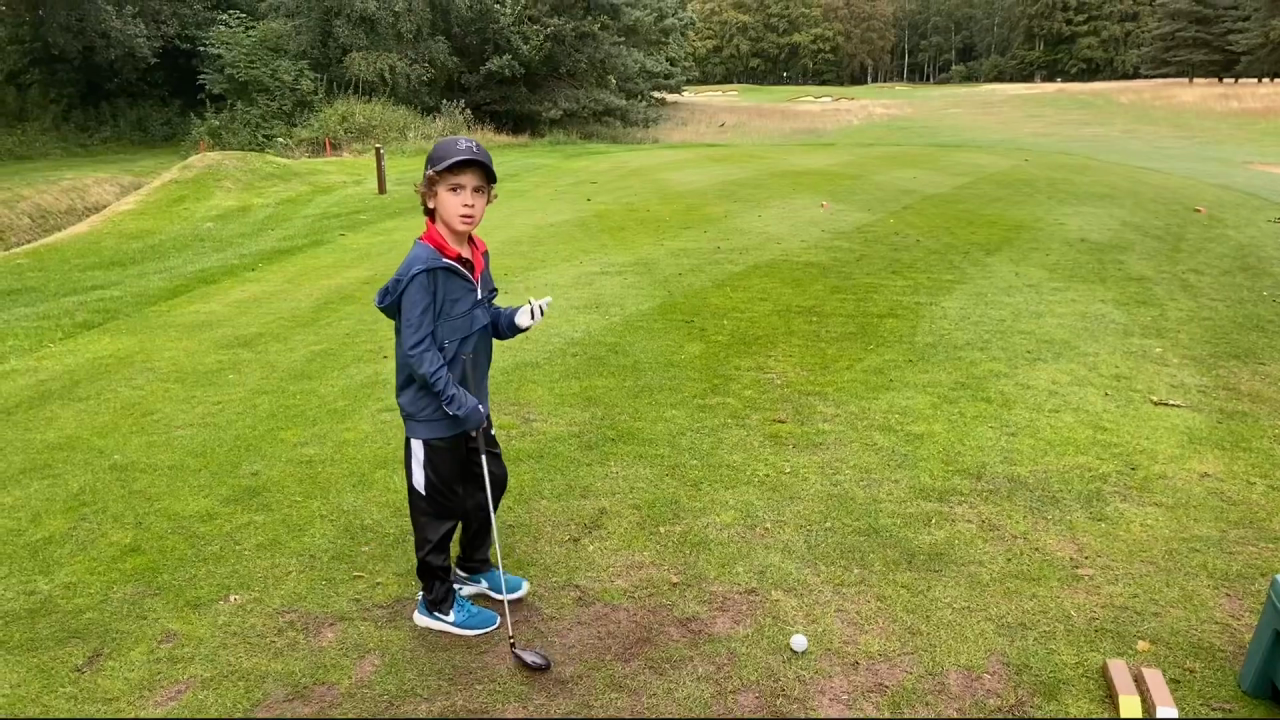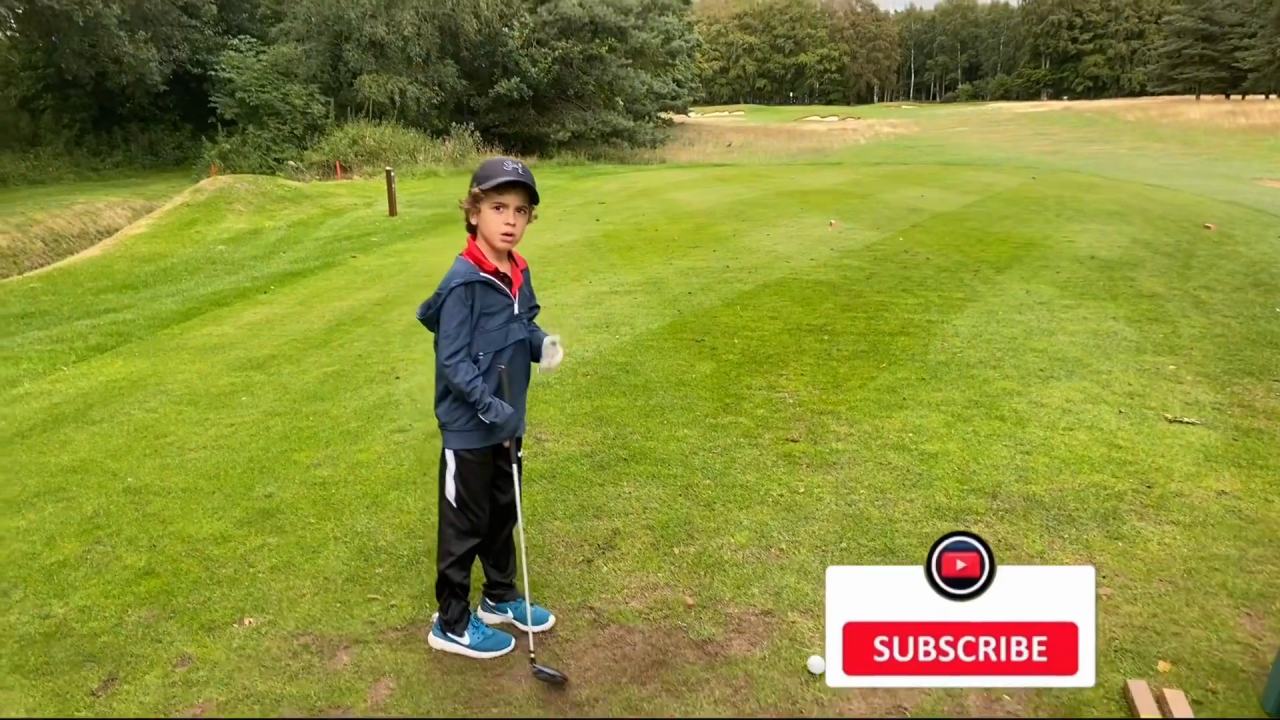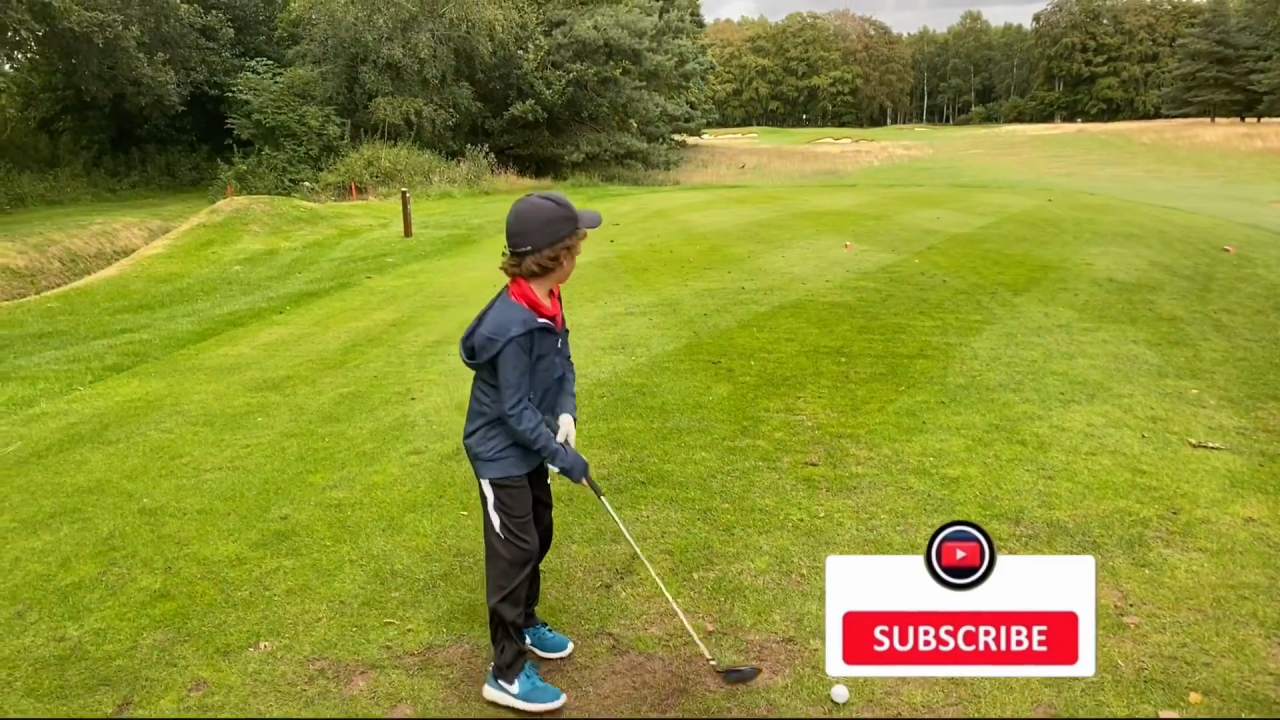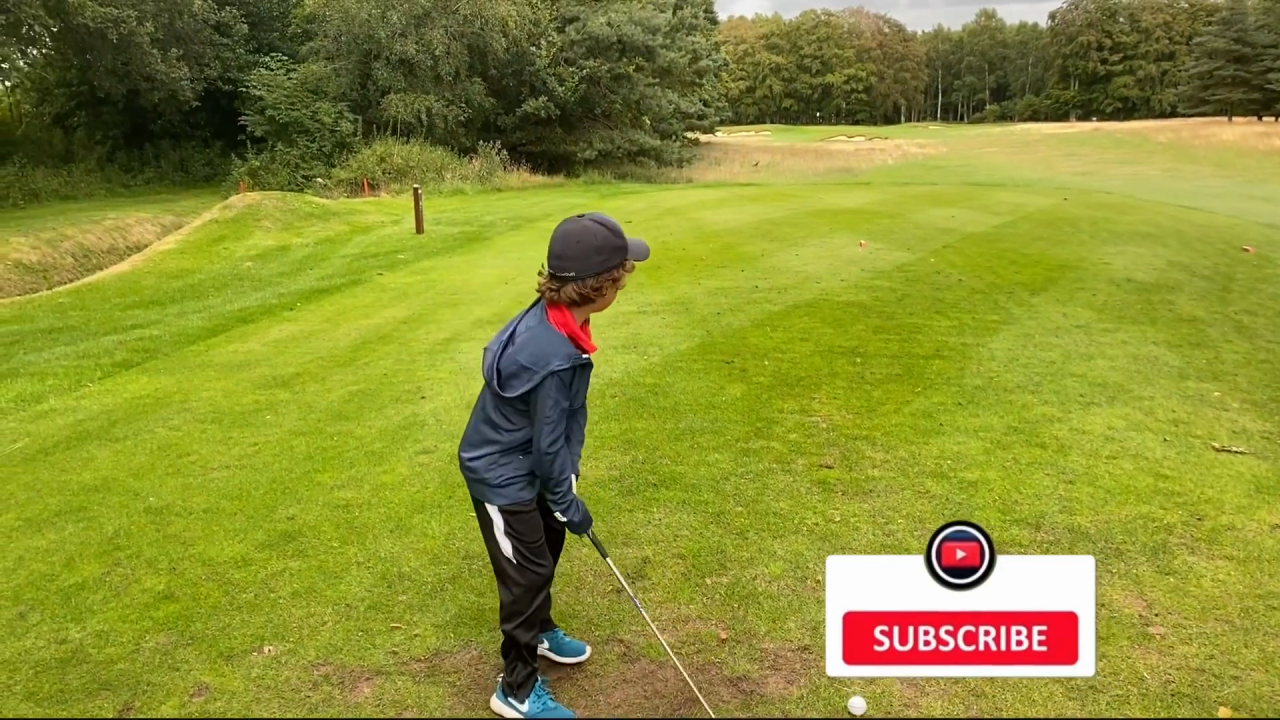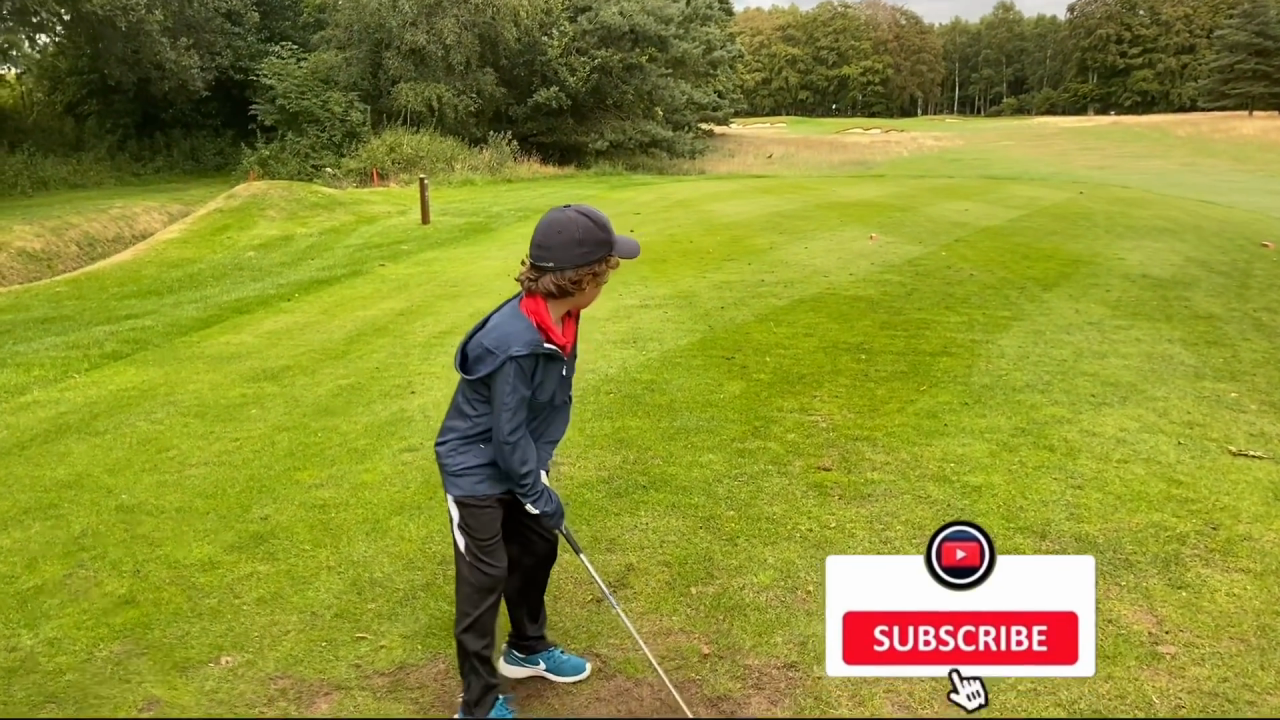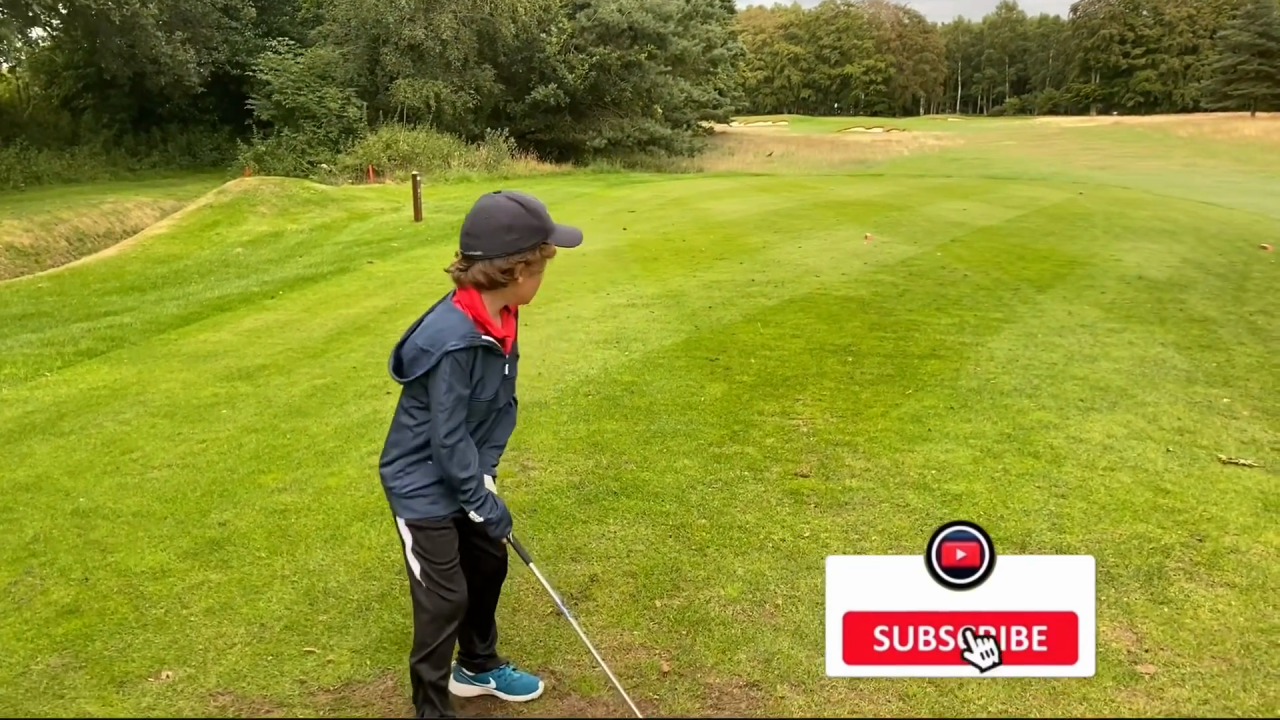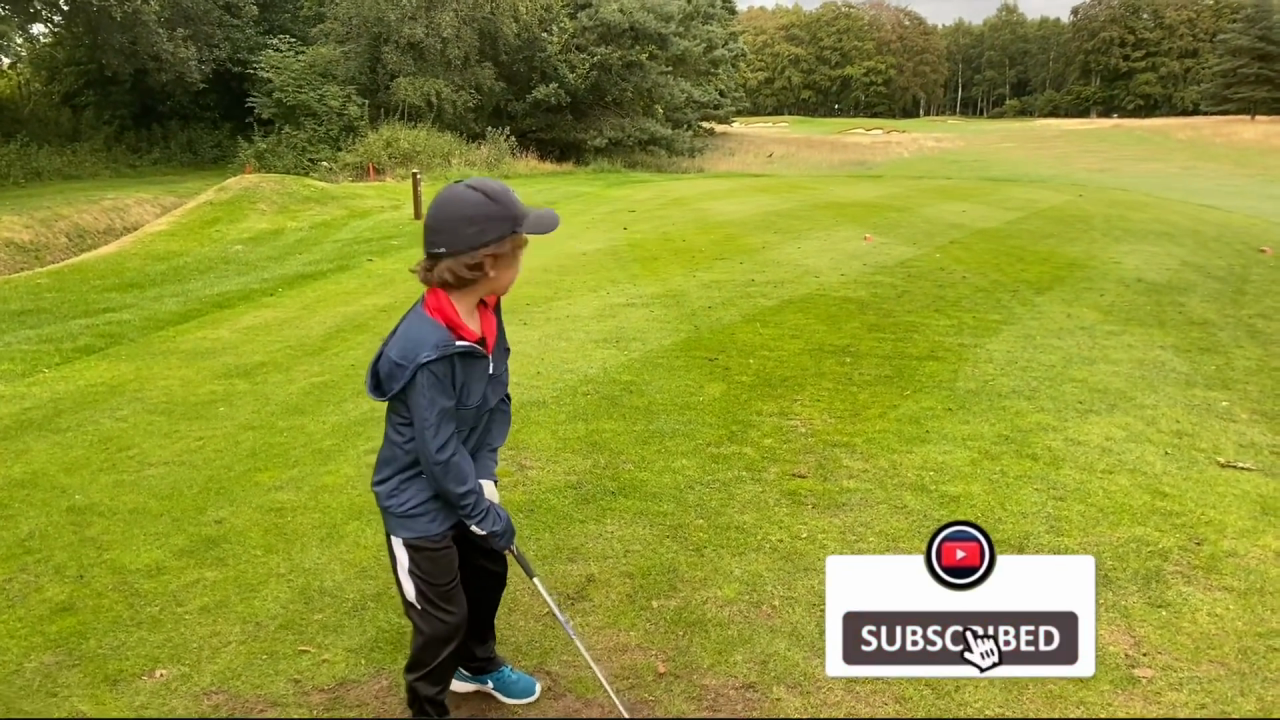
dt=0.5s
person 1, frame 1
left shoulder: (475, 255)
right shoulder: (423, 269)
right elbow: (417, 351)
left wrist: (514, 319)
right wrist: (458, 404)
left hip: (470, 403)
right hip: (433, 413)
left knee: (490, 482)
right knee: (440, 506)
left ankle: (474, 569)
right ankle: (437, 602)
person 1, frame 2
left shoulder: (518, 272)
right shoulder: (463, 283)
right elbow: (453, 363)
left wrist: (543, 346)
right wrist: (492, 409)
left hip: (505, 419)
right hip: (469, 426)
left knee: (503, 510)
right knee: (466, 522)
left ankle: (500, 598)
right ankle: (451, 623)
person 1, frame 3
left shoulder: (548, 301)
right shoulder: (513, 326)
left elbow: (562, 361)
right elbow: (515, 409)
left wrist: (566, 411)
right wrist: (559, 455)
left hip: (531, 444)
right hip: (501, 451)
left knee: (538, 537)
right knee: (515, 551)
left ankle: (523, 623)
right ankle: (507, 673)
person 1, frame 4
left shoulder: (557, 318)
right shoulder: (551, 358)
left elbow: (571, 413)
right elbow: (547, 443)
left wrist: (571, 472)
right wrist: (567, 501)
left hip: (518, 463)
right hip: (501, 472)
left knee: (548, 543)
right knee: (529, 571)
left ankle: (537, 631)
person 1, frame 5
left shoulder: (558, 318)
right shoulder: (515, 344)
left elbow: (557, 402)
right elbow: (509, 432)
left wrist: (540, 470)
right wrist: (538, 493)
left hip: (513, 461)
right hip: (475, 467)
left knee: (538, 548)
right knee: (486, 575)
left ankle: (527, 649)
person 1, frame 6
left shoulder: (498, 320)
right shoulder: (451, 341)
left elbow: (501, 406)
right elbow: (447, 438)
left wrist: (486, 476)
right wrist: (483, 501)
left hip: (462, 477)
right hip: (423, 486)
left knee: (487, 566)
right knee: (445, 597)
left ankle: (478, 667)
person 1, frame 7
left shoulder: (486, 313)
right shoulder: (426, 350)
left elbow: (497, 402)
right elbow: (439, 451)
left wrist: (486, 479)
right wrist: (483, 512)
left hip: (462, 489)
right hip: (421, 503)
left knee: (488, 575)
right knee: (443, 616)
left ankle: (477, 664)
